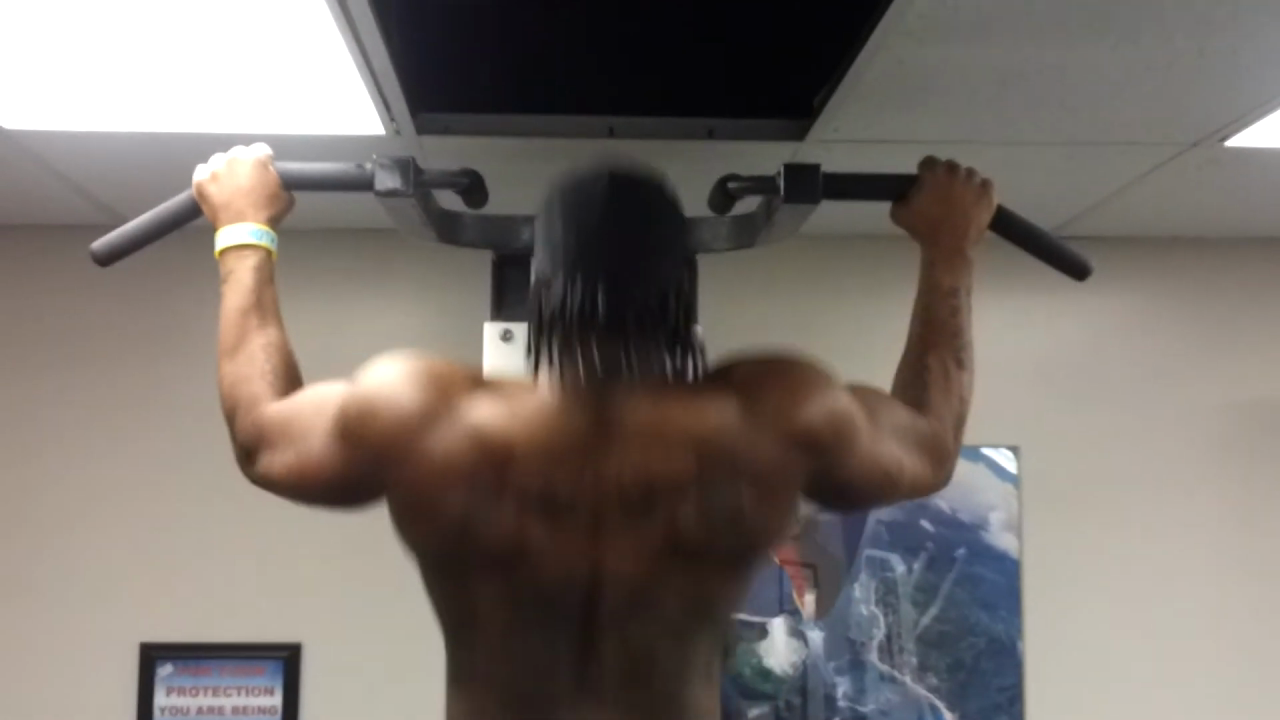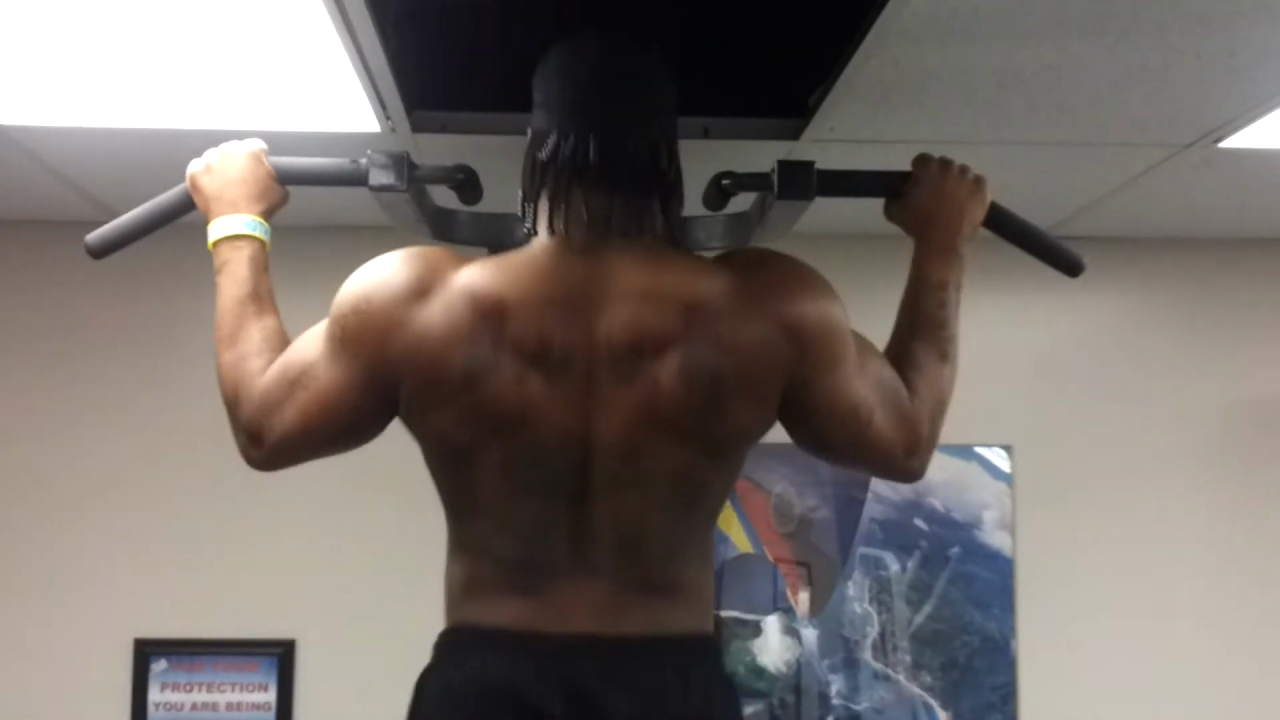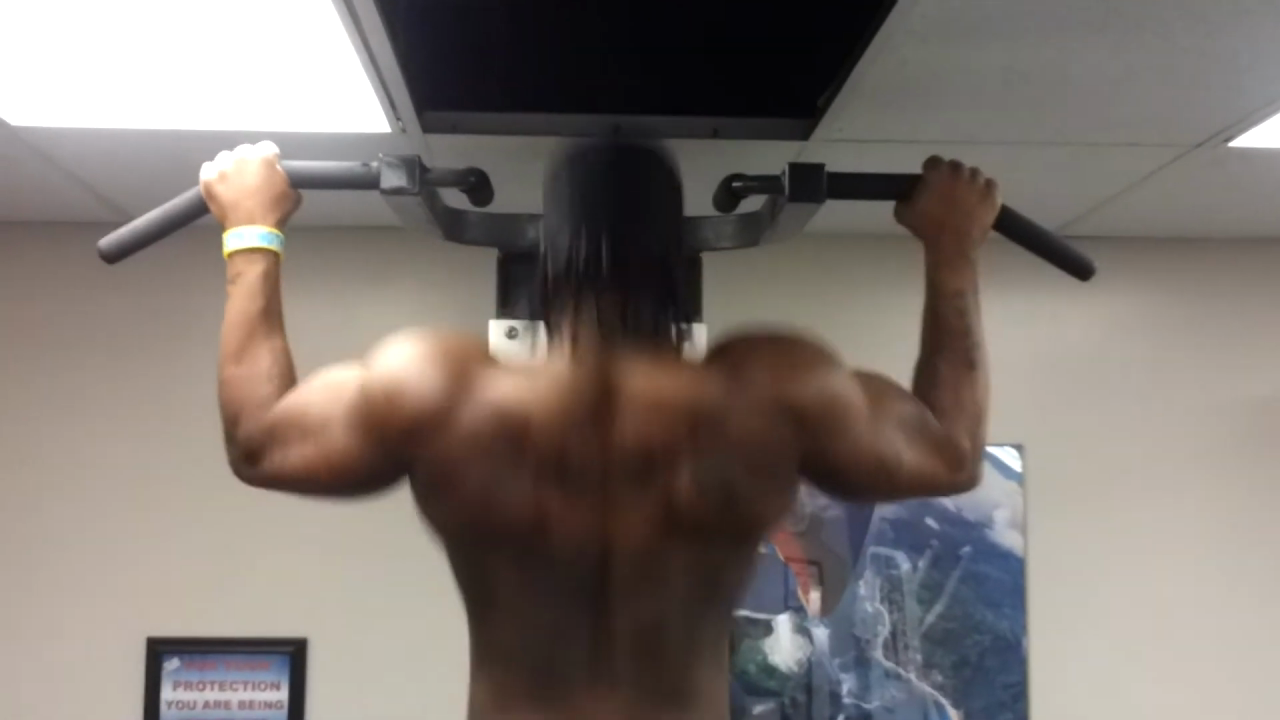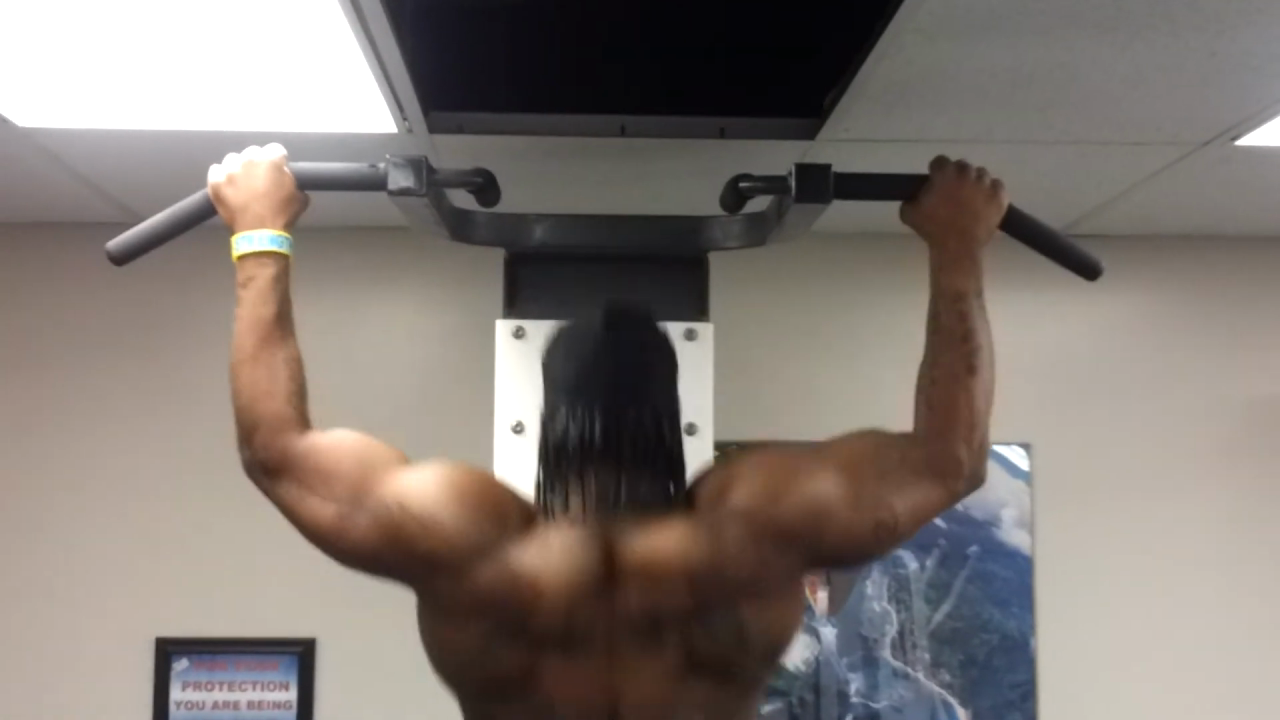
dt=0.2s
person 1, frame 1
left shoulder: (426, 416)
right shoulder: (767, 417)
left elbow: (258, 433)
right elbow: (930, 450)
left wrist: (243, 232)
right wrist: (948, 252)
person 1, frame 2
left shoulder: (411, 297)
right shoulder: (765, 305)
left elbow: (258, 424)
right elbow: (909, 439)
left wrist: (238, 223)
right wrist: (938, 245)
person 1, frame 3
left shoulder: (438, 390)
right shoulder: (771, 390)
left elbow: (255, 436)
right elbow: (952, 451)
left wrist: (251, 233)
right wrist: (951, 251)
person 1, frame 4
left shoulder: (468, 553)
right shoulder: (747, 543)
left elbow: (274, 448)
right elbow: (952, 456)
left wrist: (261, 237)
right wrist: (956, 251)
